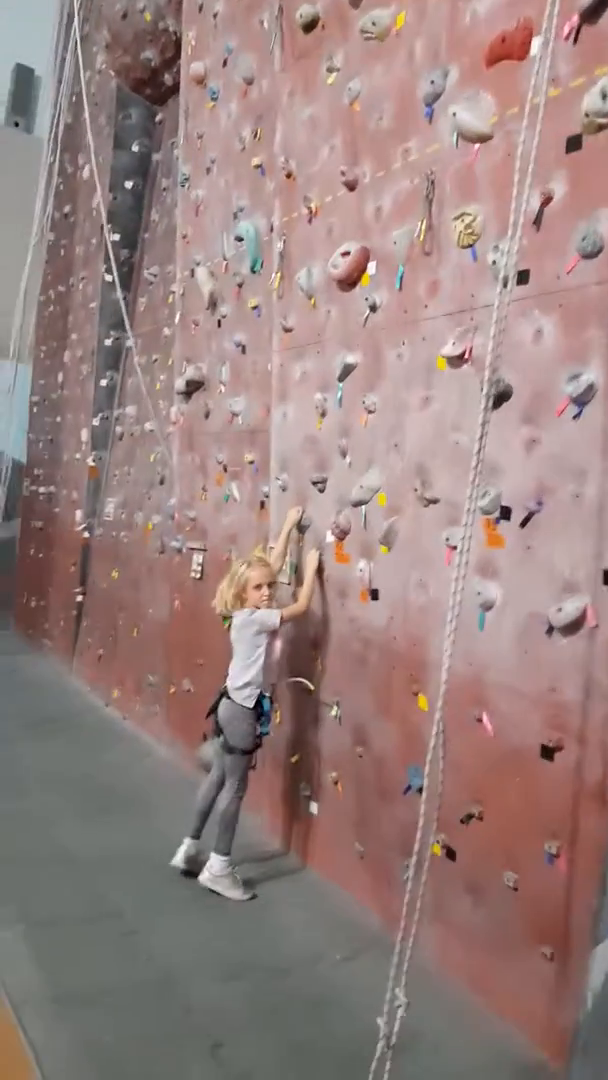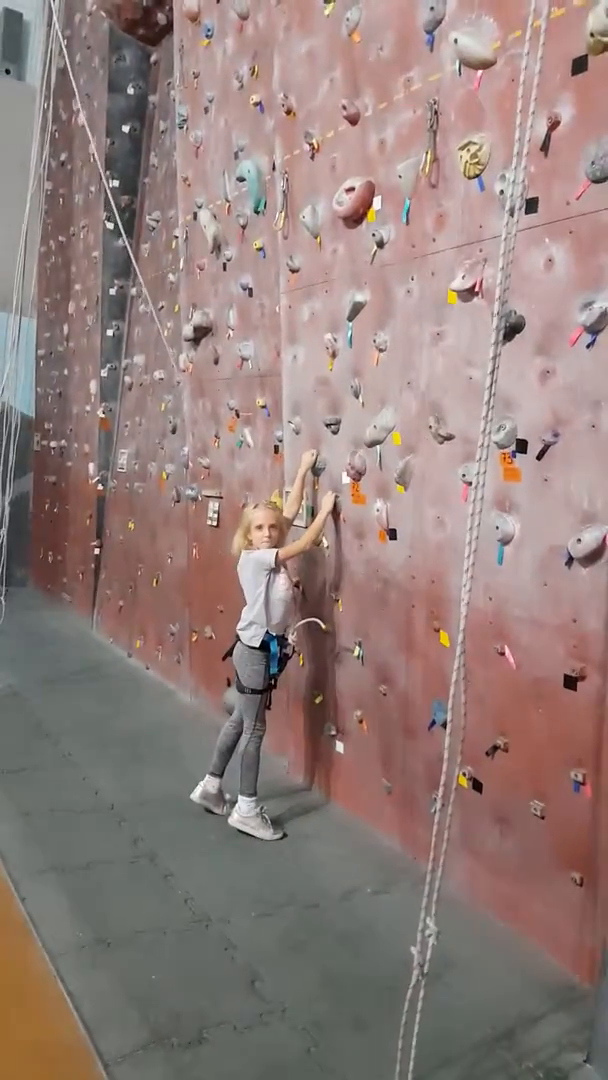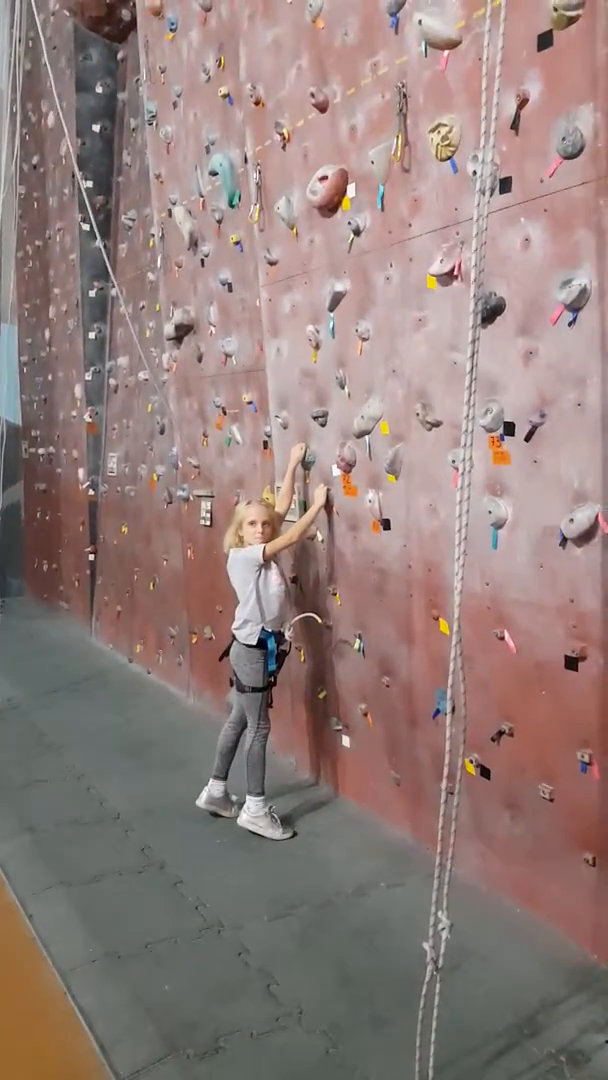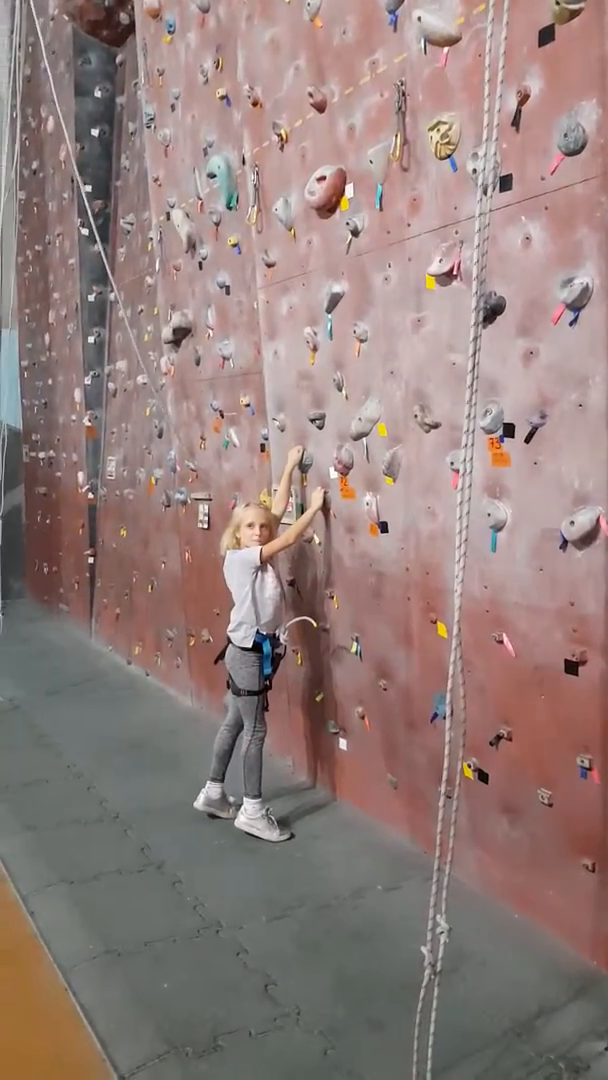
dt=0.5s
person 1, frame 1
left shoulder: (253, 613)
right shoulder: (251, 618)
left elbow: (273, 564)
right elbow: (301, 606)
left wrist: (288, 527)
right wrist: (311, 567)
left hip: (235, 705)
right hip: (242, 708)
left knee: (218, 778)
right knee: (235, 789)
left ankle: (189, 850)
right ankle: (218, 869)
person 1, frame 2
left shoulder: (272, 556)
right shoulder: (252, 559)
left elbow: (290, 510)
right elbow: (304, 544)
left wrist: (304, 471)
right wrist: (325, 510)
left hip: (267, 648)
right hip: (254, 649)
left knee: (240, 720)
right knee: (254, 729)
left ankle: (210, 787)
right ankle: (247, 810)
person 1, frame 3
left shoulder: (266, 552)
right shoulder: (241, 556)
left elbow: (282, 508)
right elbow: (293, 536)
left wrist: (293, 465)
right wrist: (318, 504)
left hip: (263, 646)
right hip: (251, 648)
left knee: (239, 720)
right knee: (259, 727)
left ankle: (215, 791)
right ankle: (255, 809)
person 1, frame 4
left shoulder: (261, 554)
right shoulder: (238, 559)
left elbow: (277, 511)
right elbow: (289, 539)
left wrist: (290, 469)
right wrist: (314, 506)
left hip: (259, 649)
right hip: (246, 650)
left knee: (235, 723)
right knee: (255, 730)
left ankle: (213, 793)
right ankle: (252, 811)
